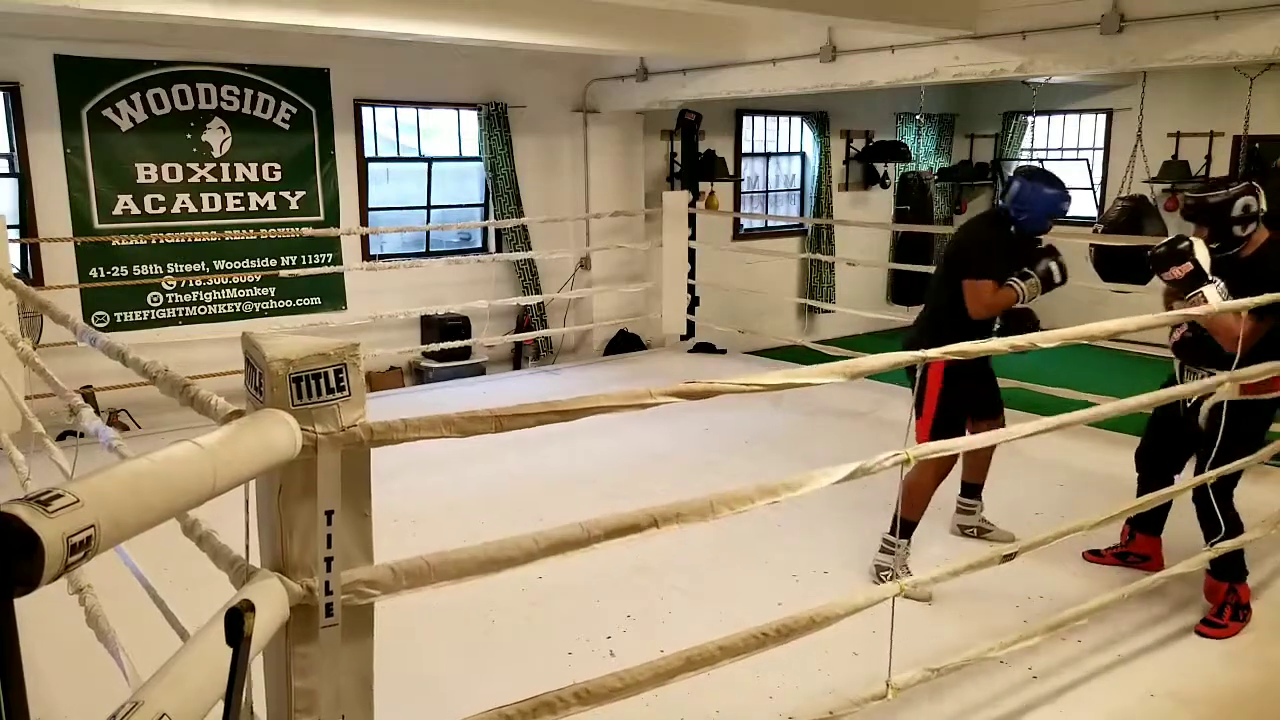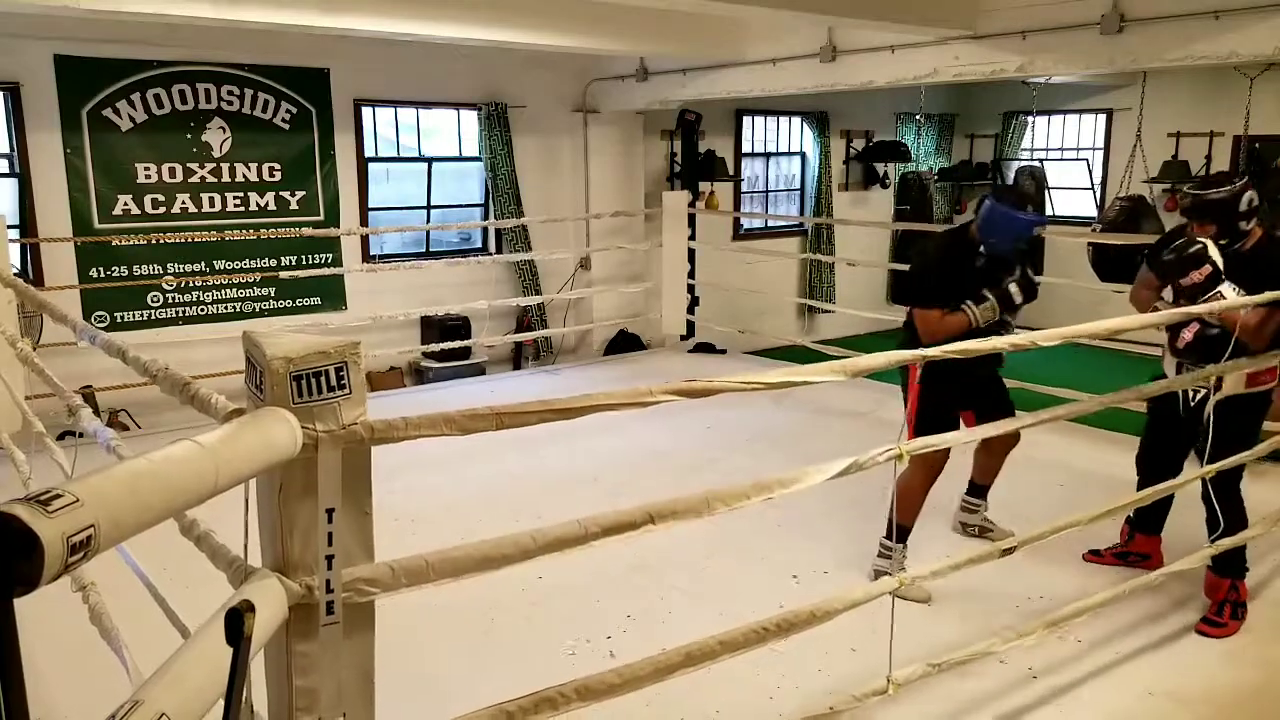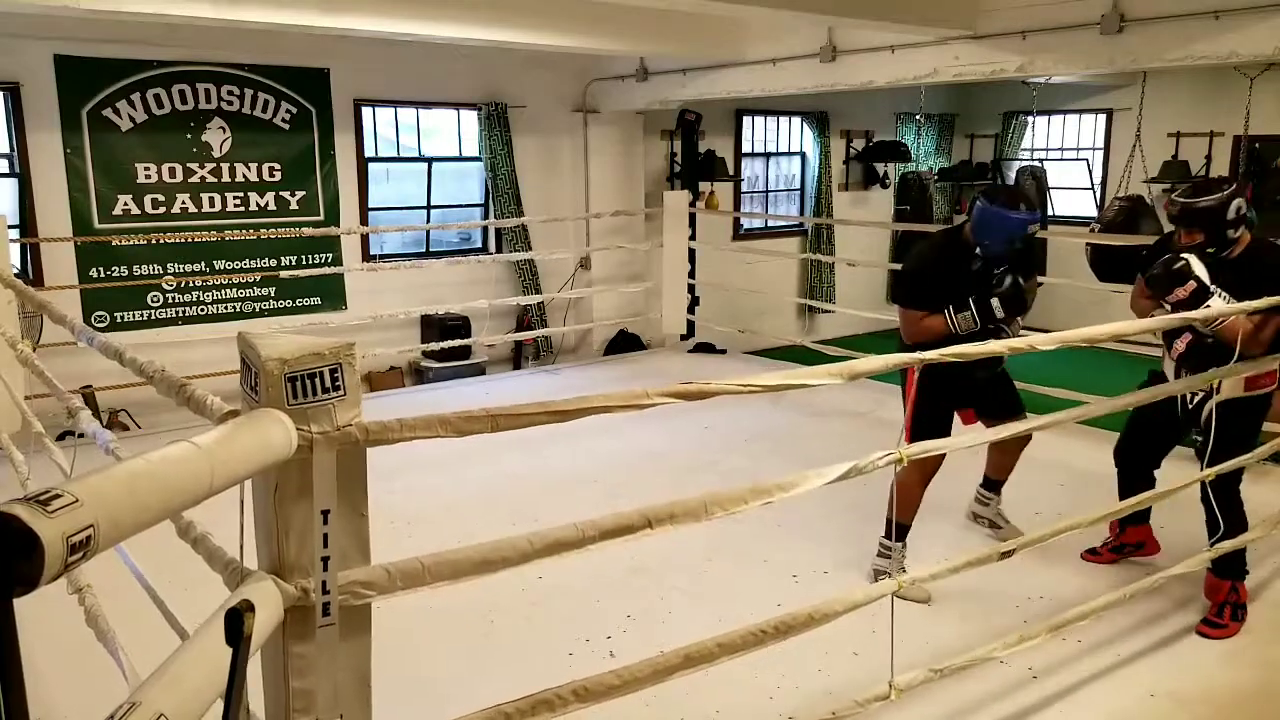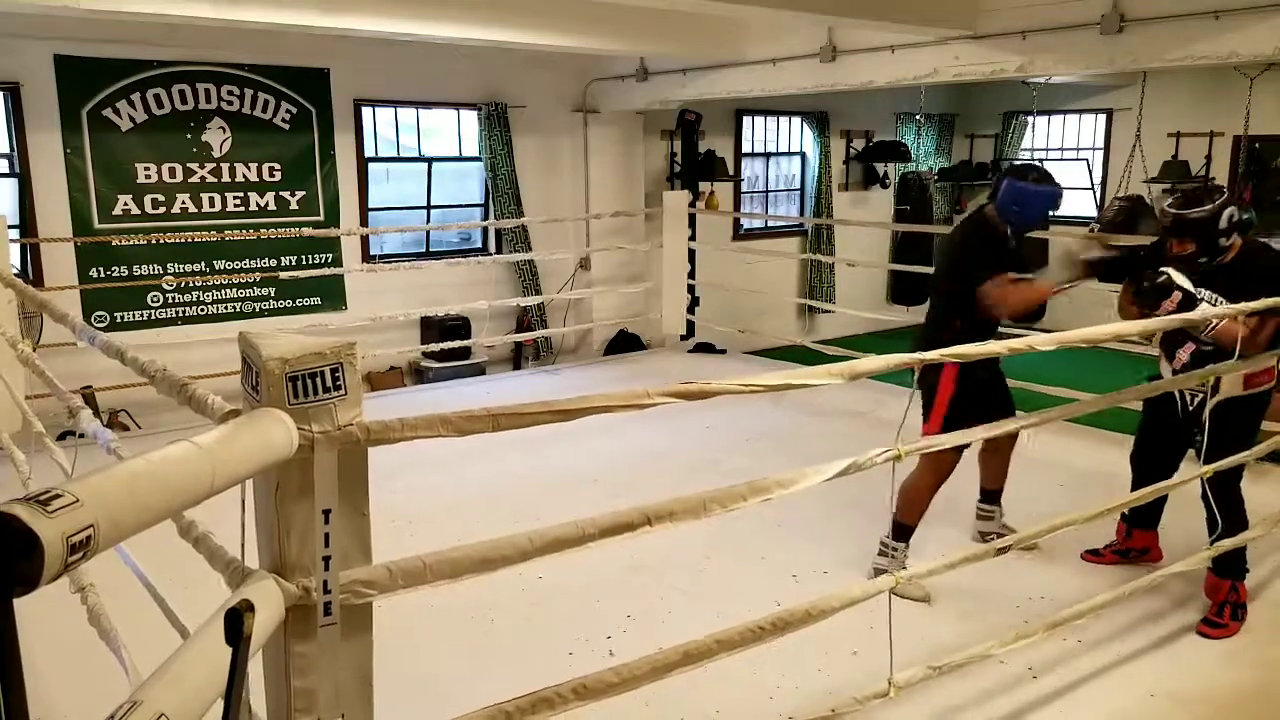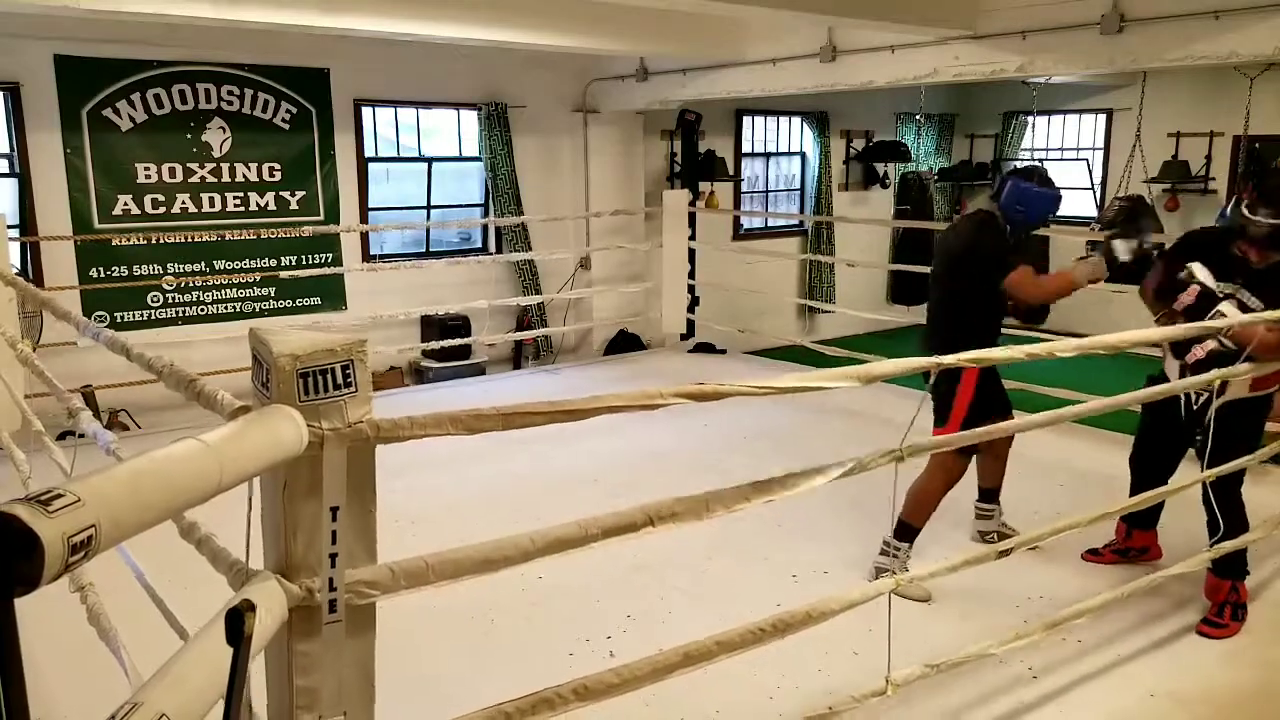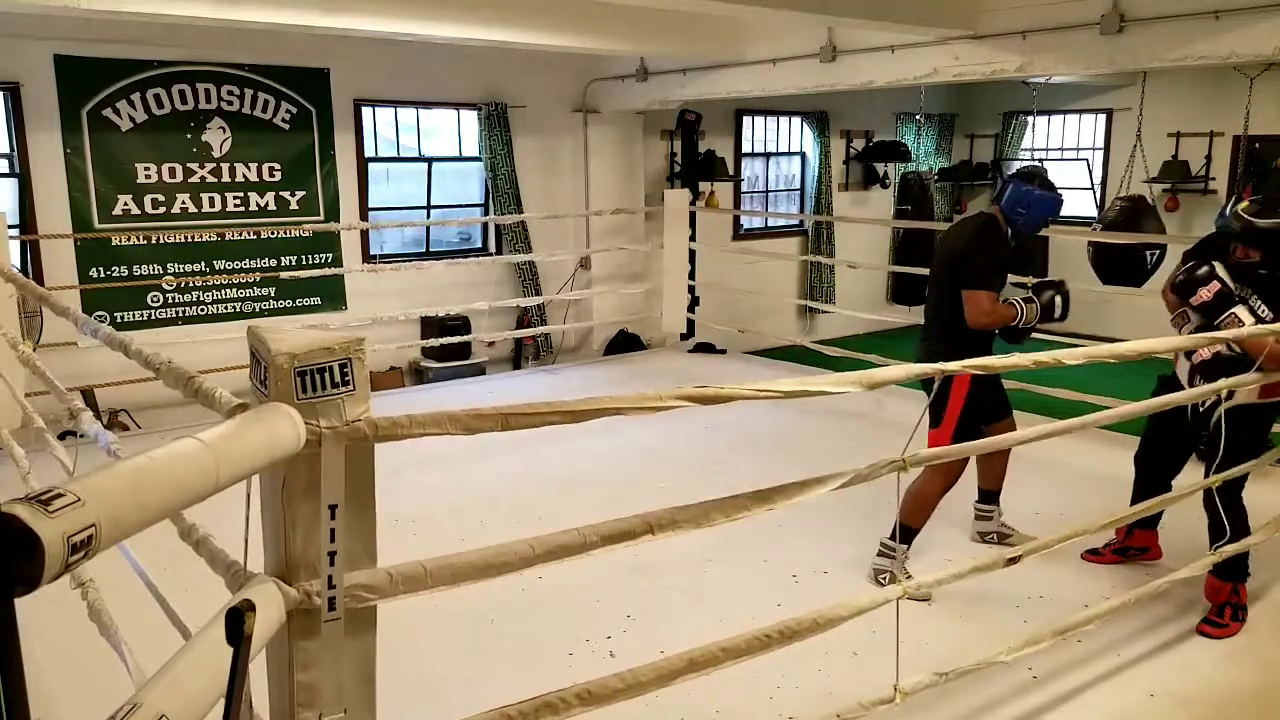
dt=0.2s
person 1, frame 1
right shoulder: (1219, 250)
left elbow: (1236, 339)
right elbow: (1174, 298)
left wrist: (1196, 283)
right wrist: (1182, 323)
left hip: (1242, 395)
right hip: (1193, 379)
left knee: (1210, 488)
right knee: (1153, 458)
left ankle: (1232, 593)
right ankle: (1141, 545)
person 1, frame 2
right shoulder: (1181, 242)
right elbow: (1141, 293)
left wrist: (1212, 285)
right wrist: (1177, 319)
left hip: (1237, 388)
right hip: (1181, 375)
left knee: (1219, 483)
right knee: (1154, 461)
left ankle: (1229, 588)
right ankle: (1141, 543)
person 1, frame 3
right shoulder: (1172, 249)
right elbow: (1140, 300)
left wrist: (1202, 297)
right wrist: (1173, 323)
left hip: (1236, 391)
right hip: (1179, 376)
left knee: (1218, 486)
right knee: (1132, 452)
left ankle: (1229, 588)
right ankle: (1132, 533)
person 1, frame 4
right shoulder: (1164, 254)
right elbow: (1129, 305)
left wrist: (1192, 308)
right wrist: (1167, 330)
left hip: (1235, 391)
right hip: (1177, 379)
left knee: (1218, 484)
right knee: (1148, 461)
left ankle: (1229, 588)
right ankle: (1138, 540)
person 1, frame 5
right shoulder: (1199, 244)
right elbow: (1151, 290)
left wrist: (1213, 306)
left hip: (1239, 393)
right hip: (1180, 377)
left knee: (1220, 486)
right knee: (1148, 460)
left ankle: (1229, 589)
right ankle: (1137, 539)
person 1, frame 6
right shoulder: (1218, 247)
right elbow: (1171, 291)
left wrist: (1227, 309)
right wrist: (1193, 330)
right hip: (1191, 379)
left knee: (1222, 490)
right knee: (1153, 460)
left ankle: (1230, 591)
right ankle: (1138, 538)
person 2, frame 1
left shoulder: (1009, 234)
right shoulder: (983, 235)
right elbow: (980, 305)
left wrist: (1025, 293)
right wrist: (1037, 280)
left hip: (967, 347)
right hip: (938, 351)
left knee: (989, 426)
right knee: (938, 454)
left ankle: (968, 515)
right ankle: (890, 553)
person 2, frame 2
left shoulder: (1004, 250)
right shoulder: (937, 254)
left elbow: (1000, 298)
right elbow: (930, 331)
left wrist: (1000, 323)
right wrist: (992, 305)
left hip: (975, 356)
right hip: (931, 362)
left knee: (1003, 432)
right knee: (929, 458)
left ankle: (971, 513)
right ankle: (888, 557)
person 2, frame 3
left shoulder: (1015, 248)
right shoulder: (930, 256)
left elbow: (1025, 290)
right elbow: (912, 332)
left wrist: (1008, 321)
right wrist: (975, 314)
left hip: (981, 355)
right hip: (932, 364)
left knee: (1014, 430)
right knee: (925, 458)
left ankle: (986, 504)
right ankle: (888, 558)
person 2, frame 4
left shoulder: (1004, 232)
right shoulder: (971, 240)
right elbow: (1007, 304)
left wrist: (1025, 290)
left hip: (978, 353)
right hip: (947, 361)
left knee: (1002, 433)
right knee: (941, 458)
left ankle: (989, 519)
right ankle: (890, 555)
person 2, frame 5
left shoulder: (971, 228)
right shoulder: (989, 236)
right elbow: (1033, 289)
left wrist: (1013, 301)
right wrist: (1094, 267)
left hip: (965, 354)
right hip: (959, 361)
left knee: (999, 430)
right knee: (950, 461)
left ankle: (988, 520)
right ankle: (890, 556)
person 2, frame 6
left shoulder: (974, 230)
right shoulder: (986, 241)
right elbow: (979, 315)
left wrist: (1016, 311)
right wrist: (1034, 307)
left hip: (965, 355)
right hip: (954, 362)
left knee: (1000, 431)
right knee: (946, 464)
left ankle: (987, 521)
right ankle: (888, 557)
